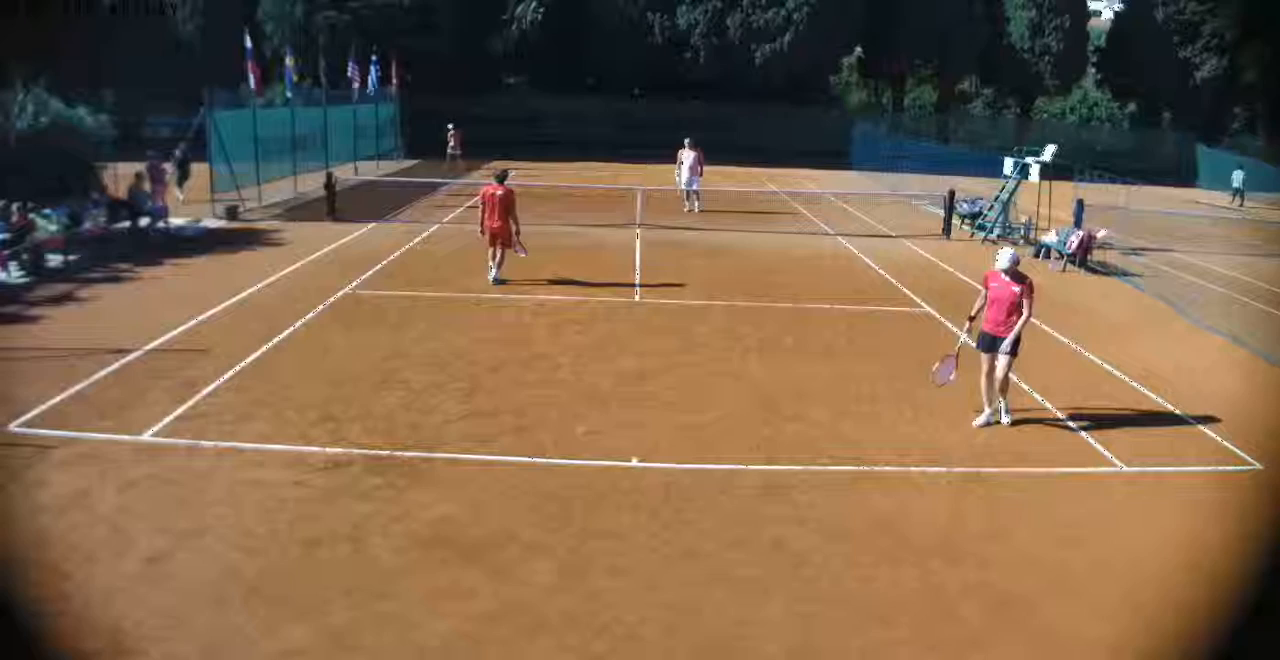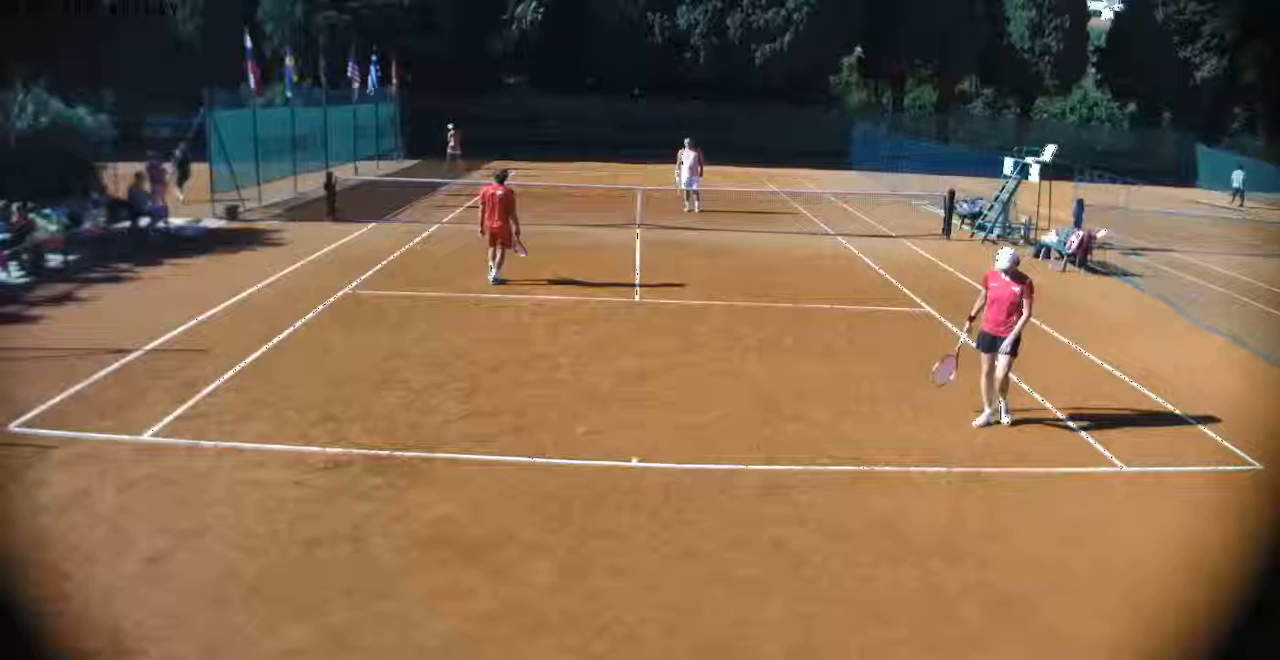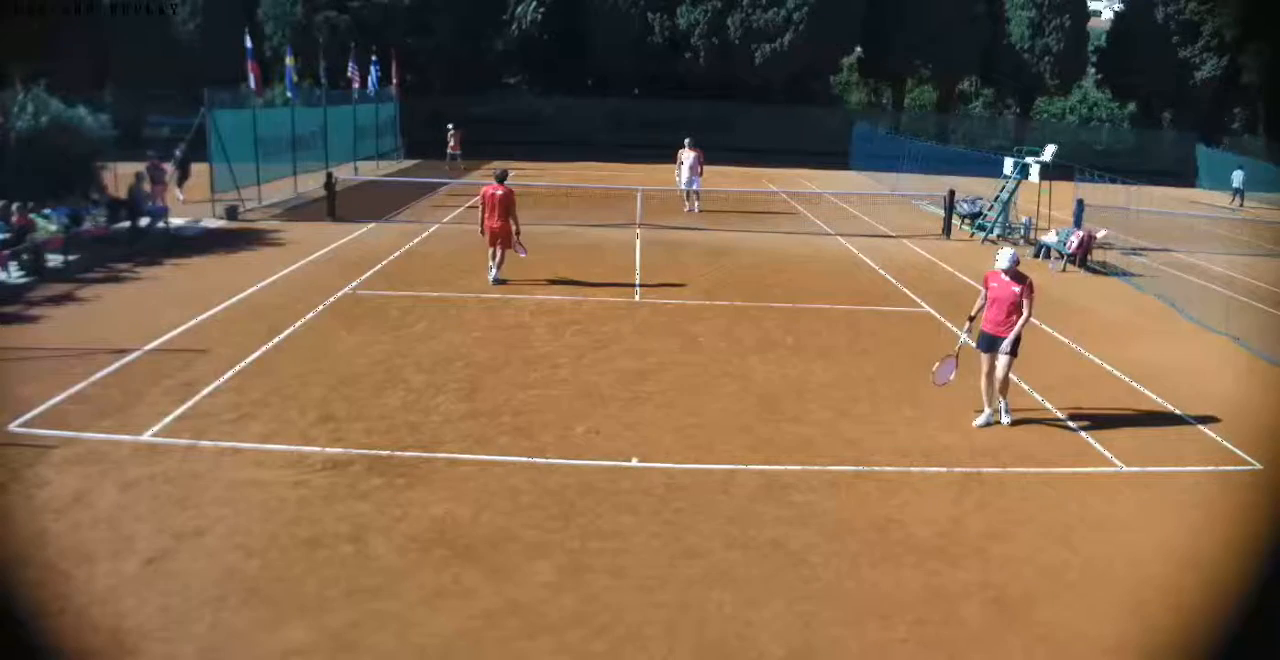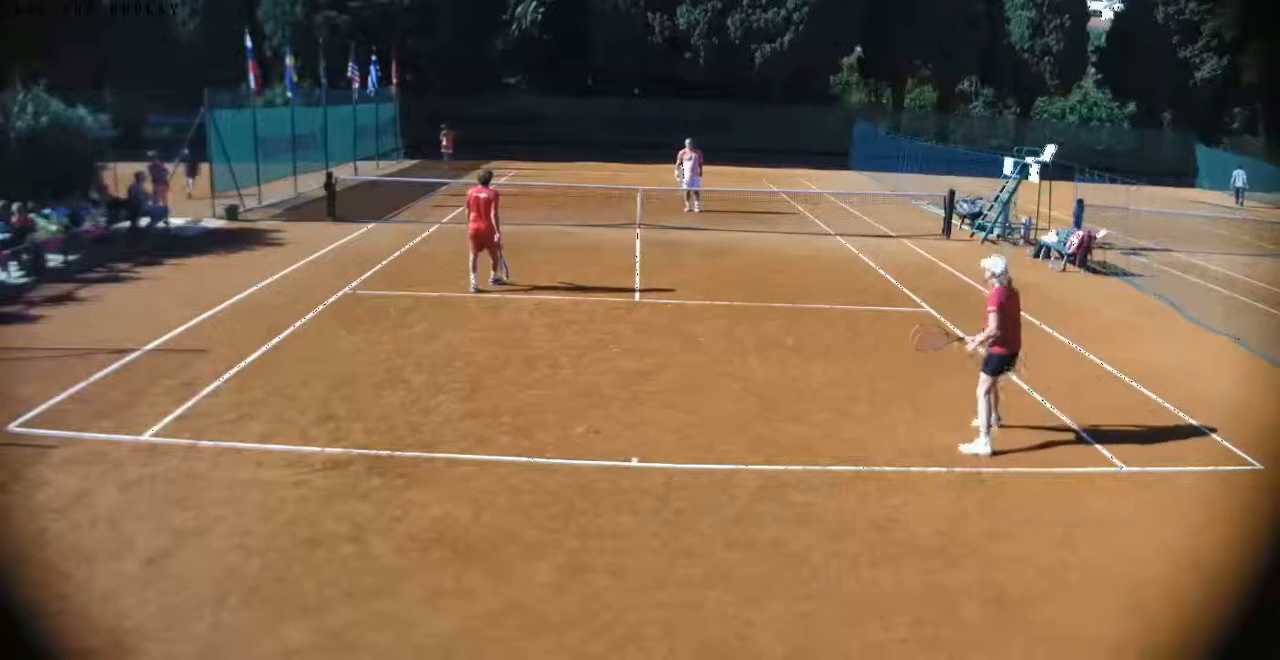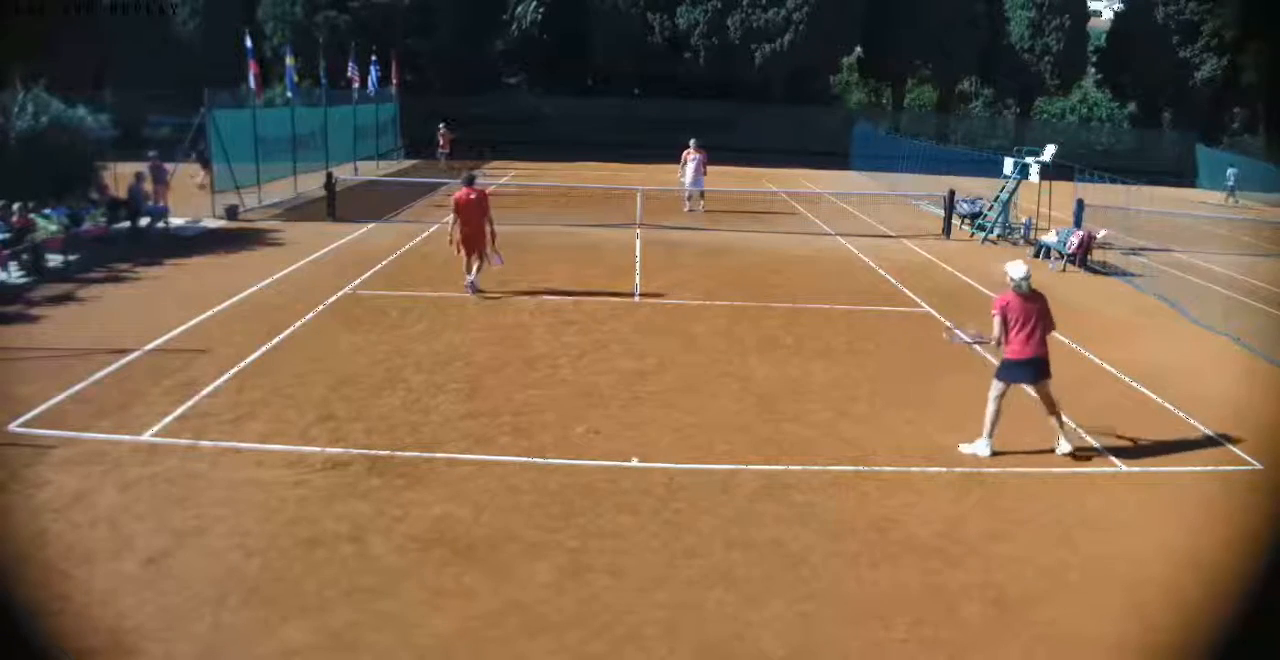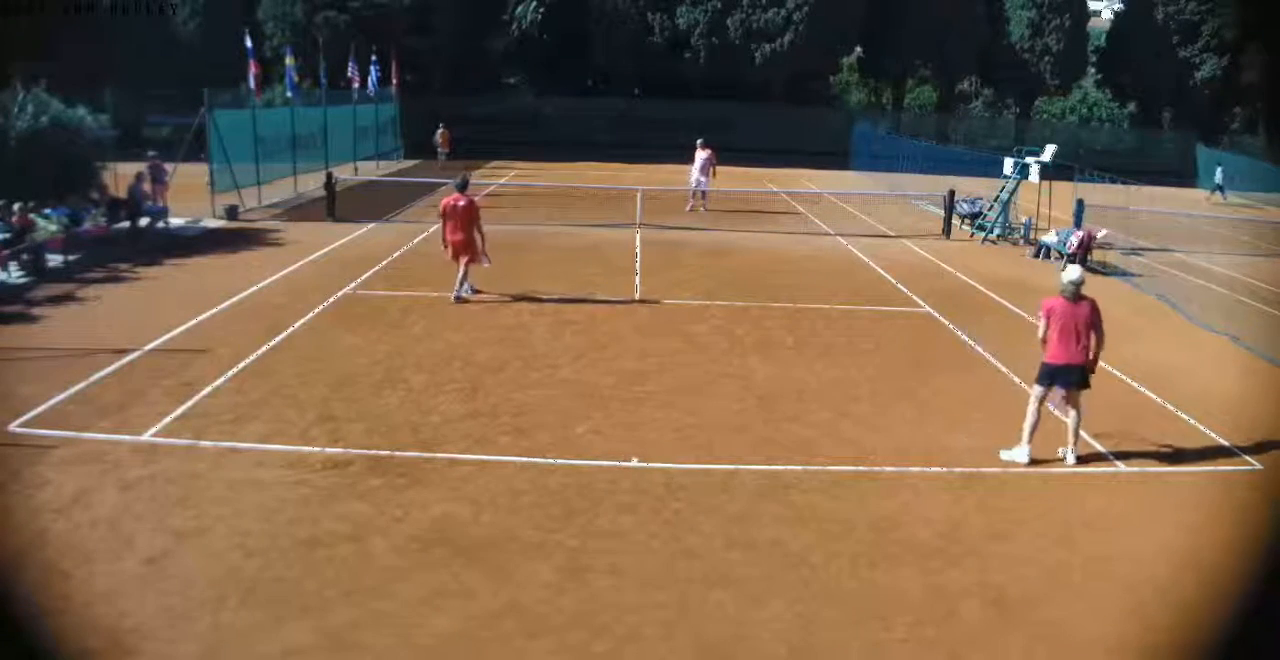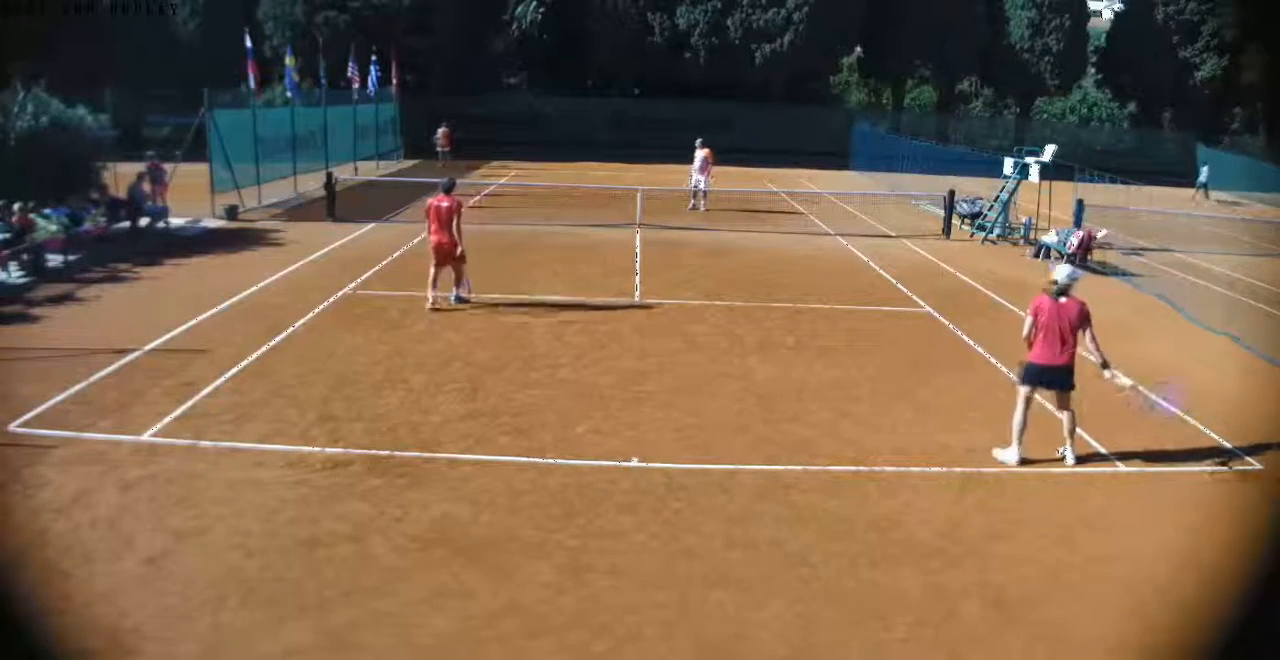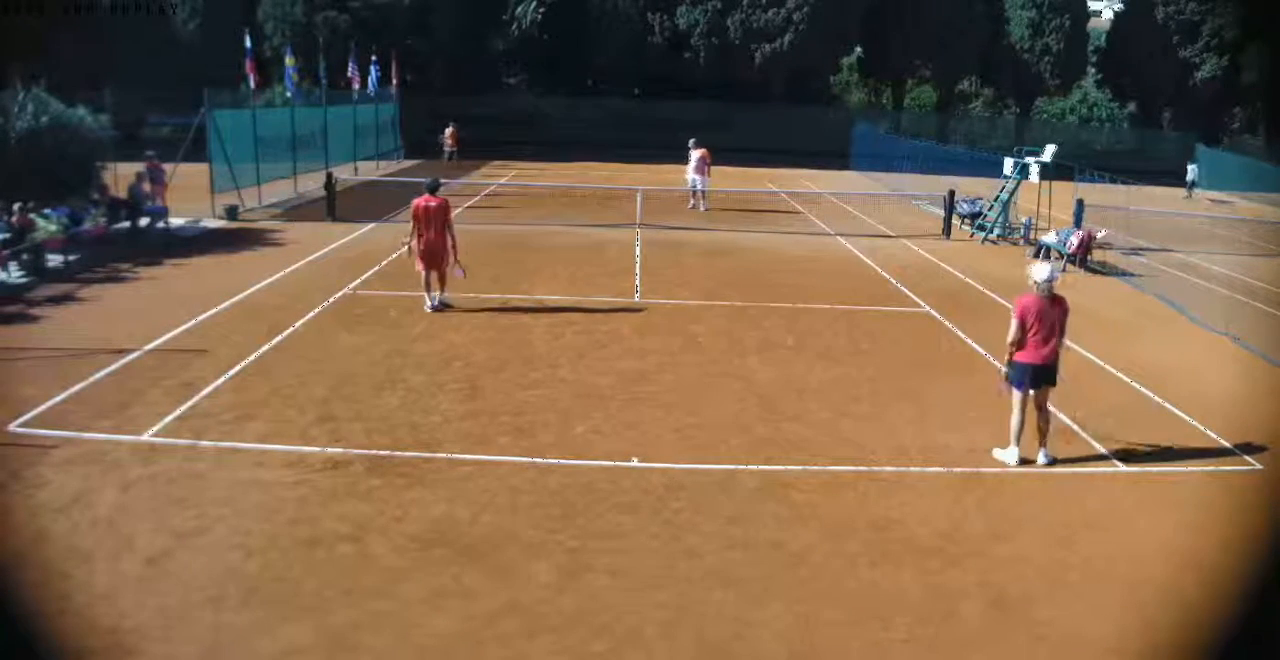
dt=0.5s
person 1, frame 1
left shoulder: (1025, 282)
right shoulder: (990, 276)
left elbow: (1026, 314)
left wrist: (1011, 337)
right wrist: (970, 320)
left hip: (1009, 336)
right hip: (988, 331)
left knee: (1001, 375)
right knee: (986, 372)
left ankle: (1002, 403)
right ankle: (988, 411)
person 1, frame 2
left shoulder: (1025, 282)
right shoulder: (990, 276)
left elbow: (1026, 314)
left wrist: (1012, 337)
right wrist: (970, 320)
left hip: (1009, 336)
right hip: (988, 331)
left knee: (1001, 375)
right knee: (986, 372)
left ankle: (1002, 403)
right ankle: (988, 411)
person 1, frame 3
left shoulder: (1024, 283)
right shoulder: (990, 277)
left elbow: (1026, 314)
left wrist: (1011, 338)
right wrist: (970, 320)
left hip: (1008, 336)
right hip: (988, 331)
left knee: (1001, 375)
right knee: (986, 373)
left ankle: (1003, 404)
right ankle: (988, 412)
person 1, frame 4
left shoulder: (996, 294)
right shoulder: (1010, 291)
left elbow: (993, 329)
left wrist: (976, 343)
right wrist: (981, 337)
left hip: (1001, 350)
right hip: (1012, 347)
left knee: (982, 392)
right knee: (989, 383)
left ankle: (983, 441)
right ankle: (993, 417)
person 1, frame 5
left shoulder: (1003, 300)
right shoulder: (1040, 298)
left elbow: (997, 335)
right elbow: (1050, 327)
left wrist: (996, 341)
left hip: (1015, 358)
right hip: (1039, 357)
left knee: (994, 398)
right knee: (1047, 400)
left ankle: (984, 444)
right ankle: (1063, 442)
person 1, frame 6
left shoulder: (1050, 303)
right shoulder: (1091, 305)
left elbow: (1041, 336)
right elbow: (1099, 338)
right wrist: (1093, 360)
left hip: (1054, 362)
right hip: (1079, 364)
left knee: (1035, 403)
right knee: (1073, 407)
left ankle: (1023, 450)
right ankle: (1070, 452)
person 1, frame 7
left shoulder: (1039, 301)
right shoulder: (1080, 307)
left elbow: (1025, 334)
right elbow: (1090, 339)
right wrist: (1104, 365)
left hip: (1037, 362)
right hip: (1063, 366)
left knee: (1022, 405)
right knee: (1065, 409)
left ankle: (1014, 451)
right ankle: (1069, 452)
person 1, frame 8
left shoulder: (1024, 302)
right shoulder: (1061, 303)
left elbow: (1012, 338)
right elbow: (1060, 337)
left wrist: (1009, 354)
left hip: (1024, 361)
right hip: (1048, 363)
left knee: (1018, 407)
right knee: (1041, 407)
left ankle: (1013, 452)
right ankle: (1043, 452)
